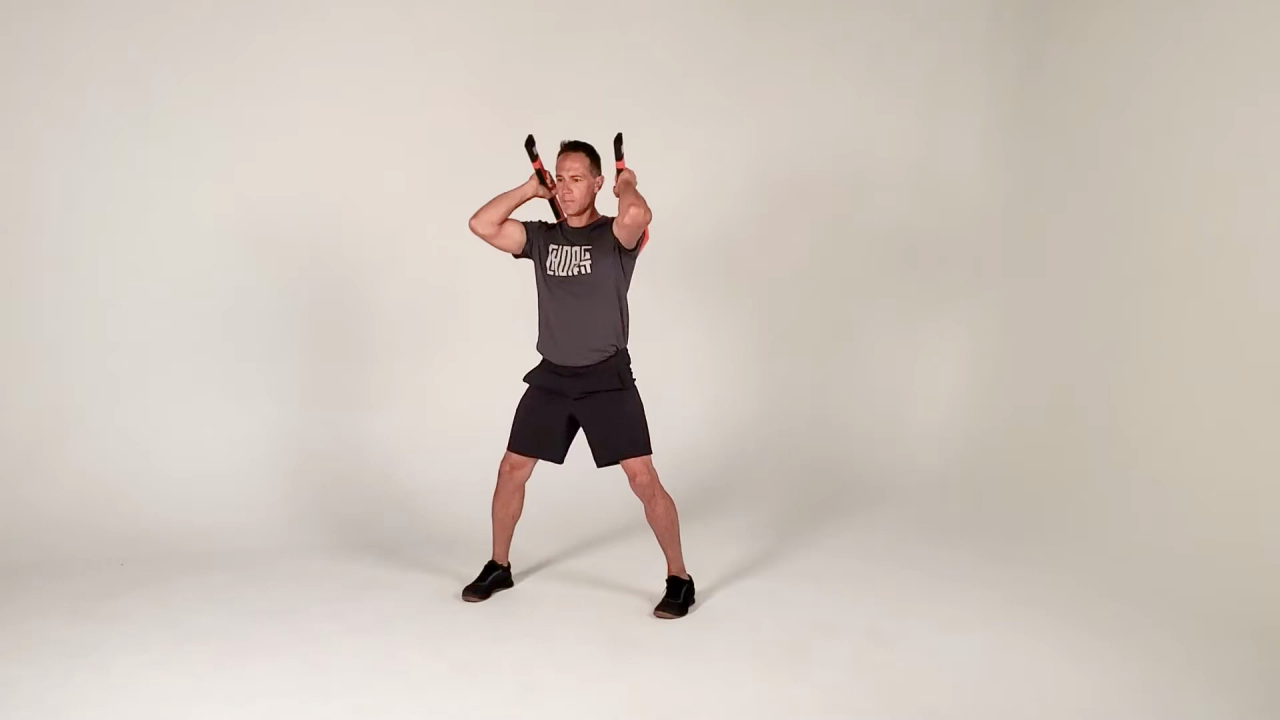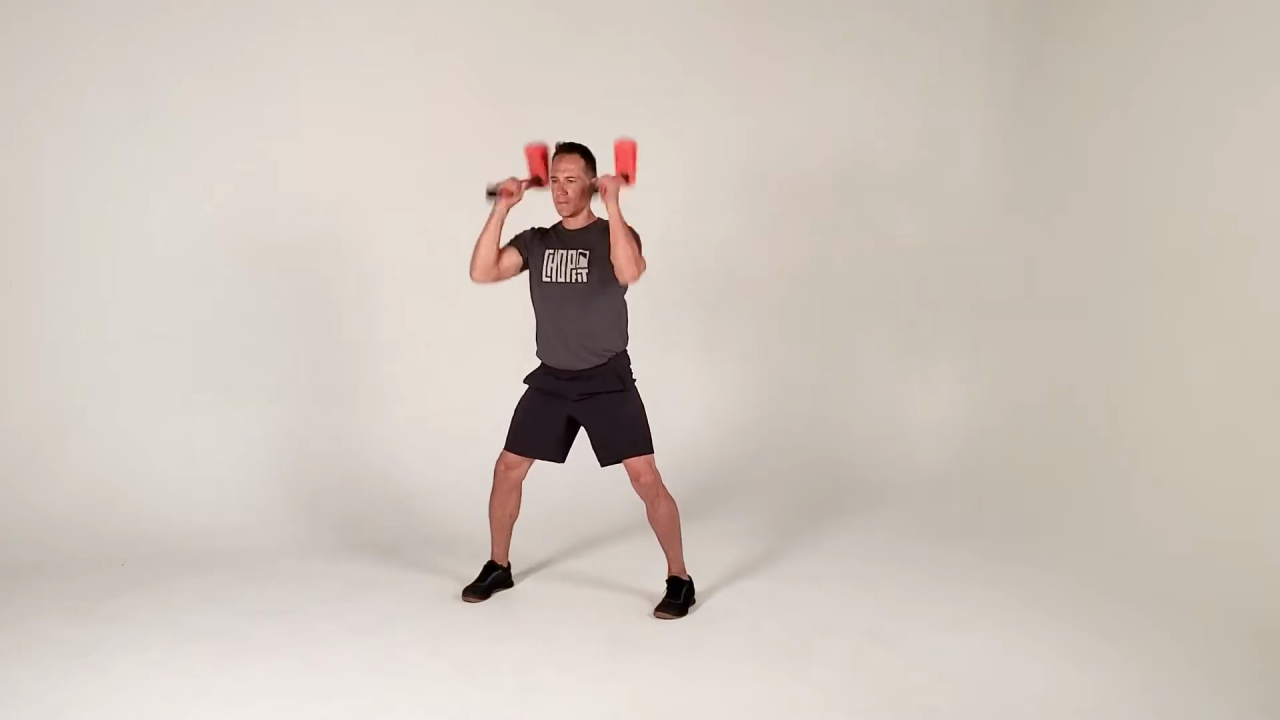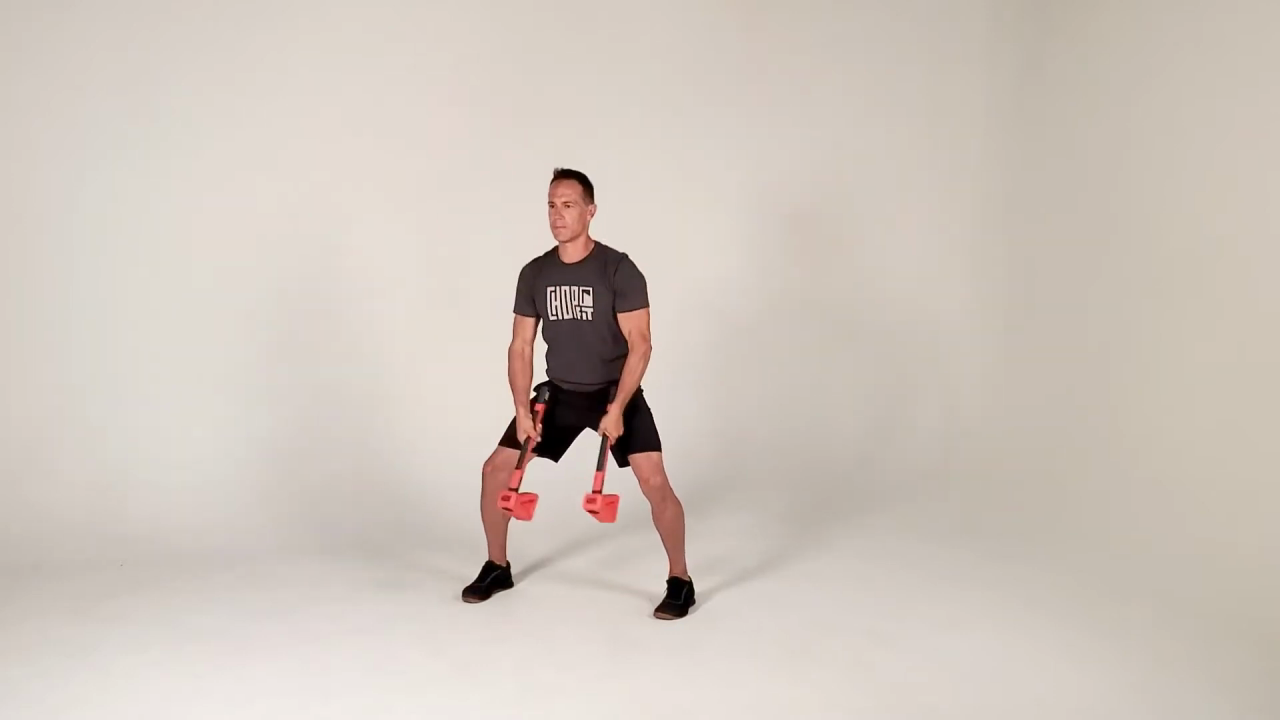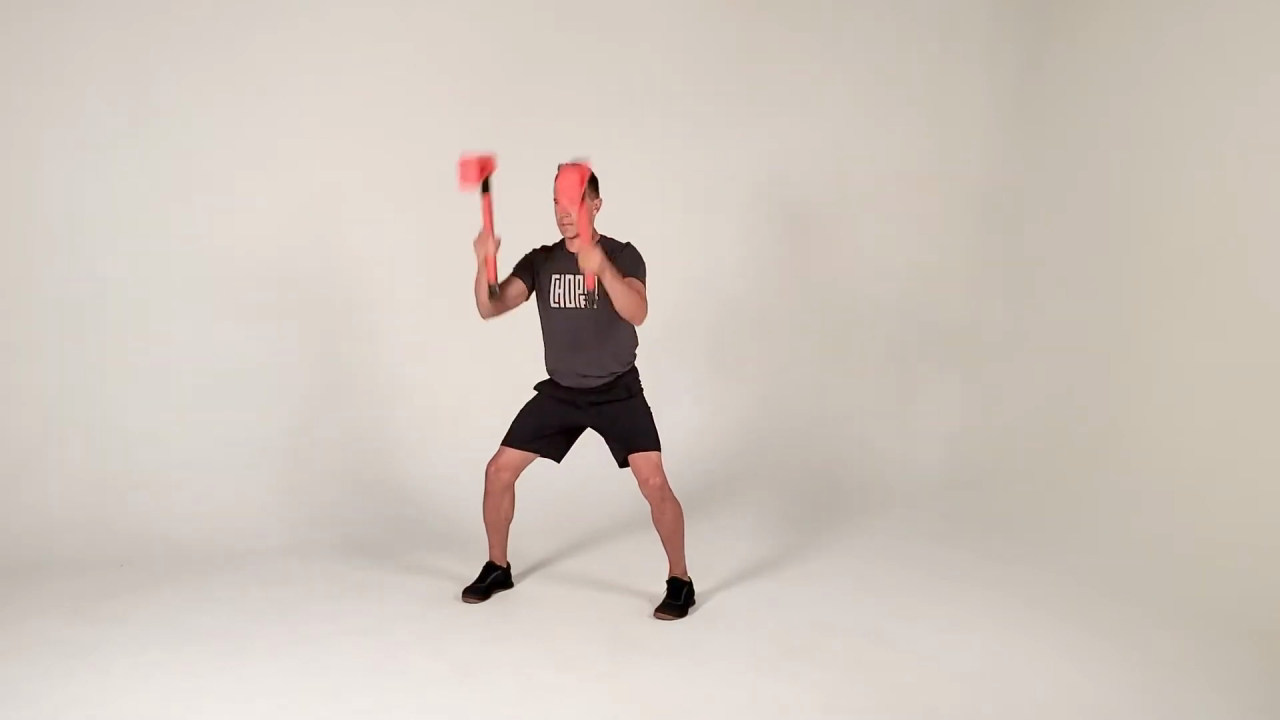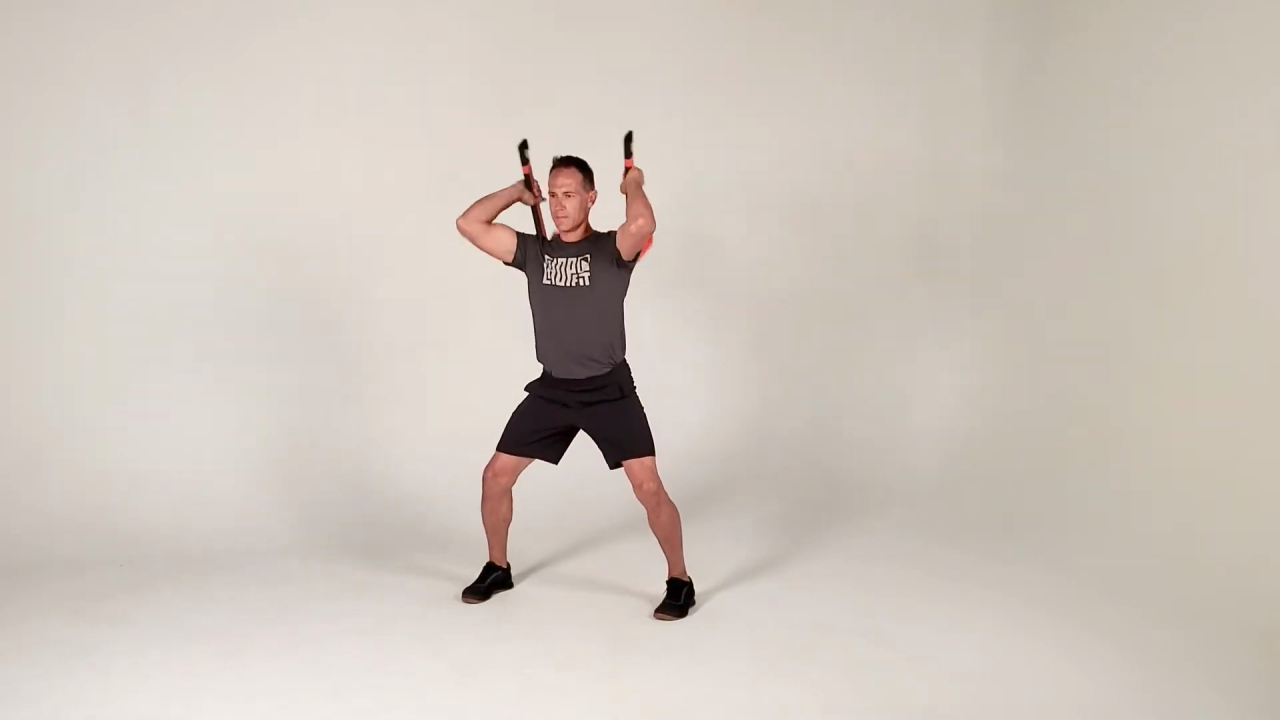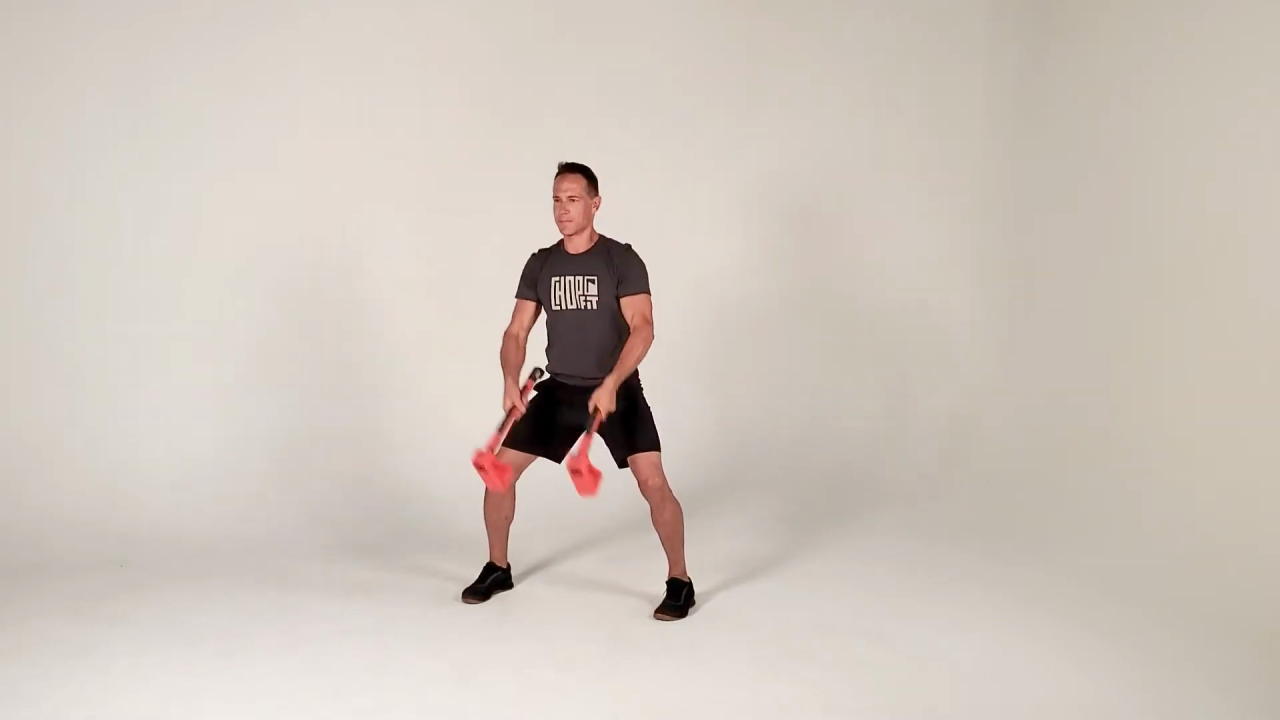
dt=0.5s
person 1, frame 1
left shoulder: (617, 236)
right shoulder: (541, 236)
left elbow: (639, 215)
right elbow: (481, 225)
left wrist: (626, 187)
right wrist: (529, 190)
left hip: (608, 378)
right hip: (551, 378)
left knee: (643, 479)
right knee: (512, 469)
left ankle: (679, 579)
right ankle: (498, 566)
person 1, frame 2
left shoulder: (613, 235)
right shoulder: (536, 242)
left elbow: (630, 273)
right elbow: (481, 273)
left wrist: (613, 205)
right wrist: (501, 207)
left hip: (607, 380)
right hip: (550, 381)
left knee: (646, 480)
right knee: (507, 470)
left ankle: (679, 579)
right ankle: (498, 566)
person 1, frame 3
left shoulder: (618, 269)
right shoulder: (534, 273)
left elbow: (640, 345)
right elbow: (521, 347)
left wrist: (617, 409)
right wrist: (522, 409)
left hip: (615, 394)
right hip: (559, 393)
left knee: (654, 483)
right knee: (495, 470)
left ankle: (680, 581)
right ankle: (497, 567)
person 1, frame 4
left shoulder: (622, 255)
right shoulder: (539, 261)
left elbow: (636, 313)
right elbow: (490, 307)
left wrist: (601, 266)
right wrist: (483, 264)
left hip: (618, 391)
right hip: (559, 391)
left knee: (653, 482)
right knee: (498, 470)
left ankle: (679, 581)
right ankle: (497, 567)
person 1, frame 5
left shoulder: (611, 246)
right shoulder: (533, 249)
left elbow: (644, 228)
right elbow: (468, 225)
left wrist: (633, 185)
right wrist: (514, 193)
left hip: (609, 389)
right hip: (552, 390)
left knee: (648, 486)
right knee: (495, 475)
left ankle: (679, 581)
right ankle: (497, 568)
person 1, frame 6
left shoulder: (622, 260)
right shoulder: (539, 264)
left elbow: (642, 330)
right elbow: (517, 332)
left wrist: (612, 384)
right wrist: (511, 383)
left hip: (616, 391)
right hip: (559, 389)
left knee: (653, 483)
left ankle: (679, 582)
right ankle: (497, 568)
